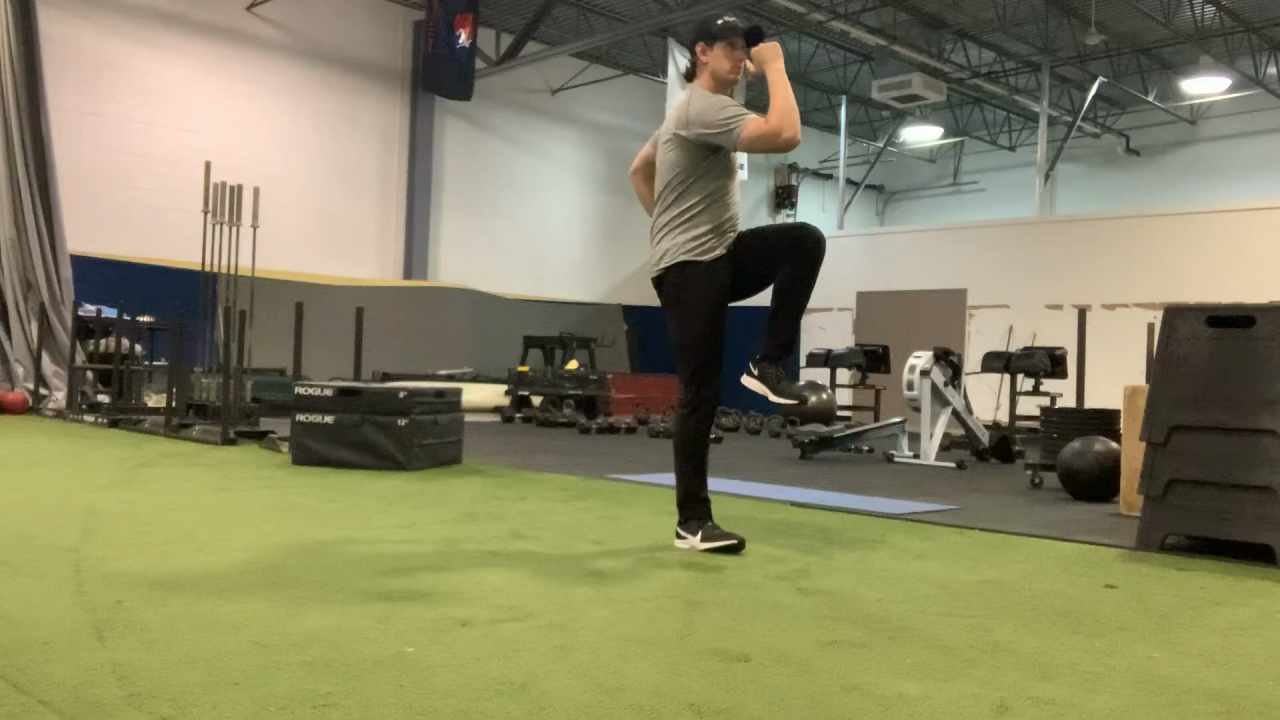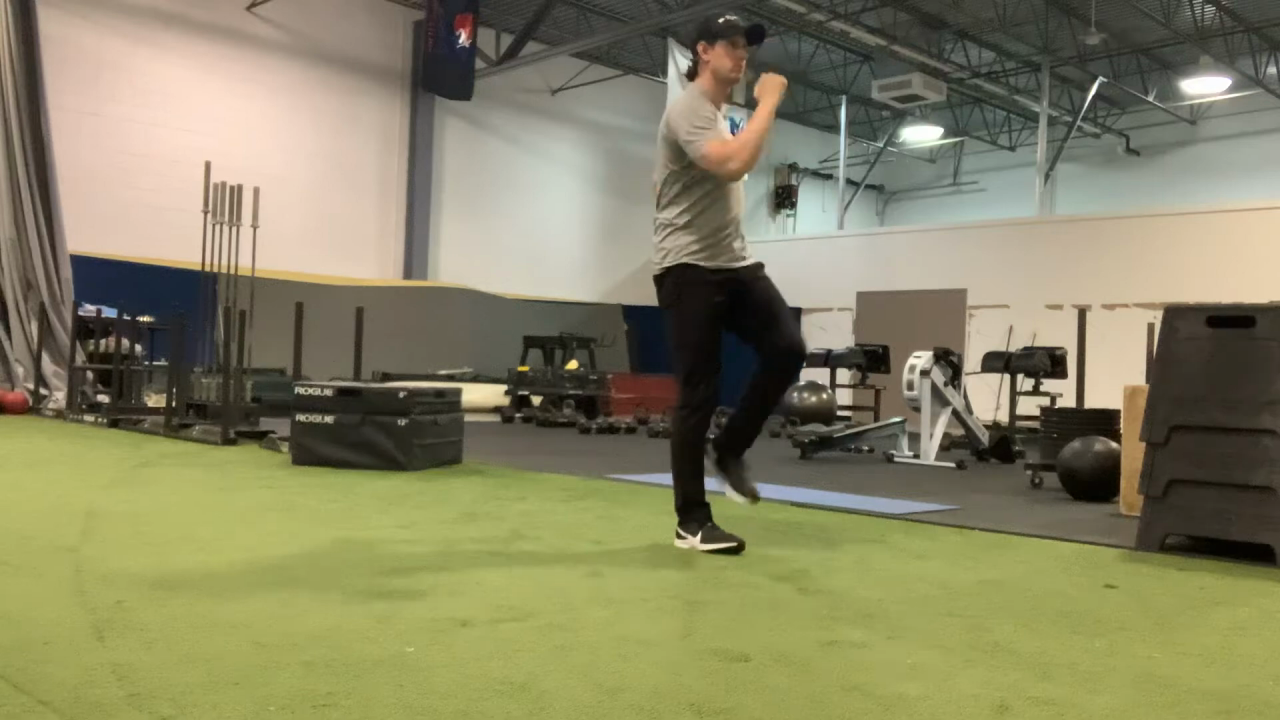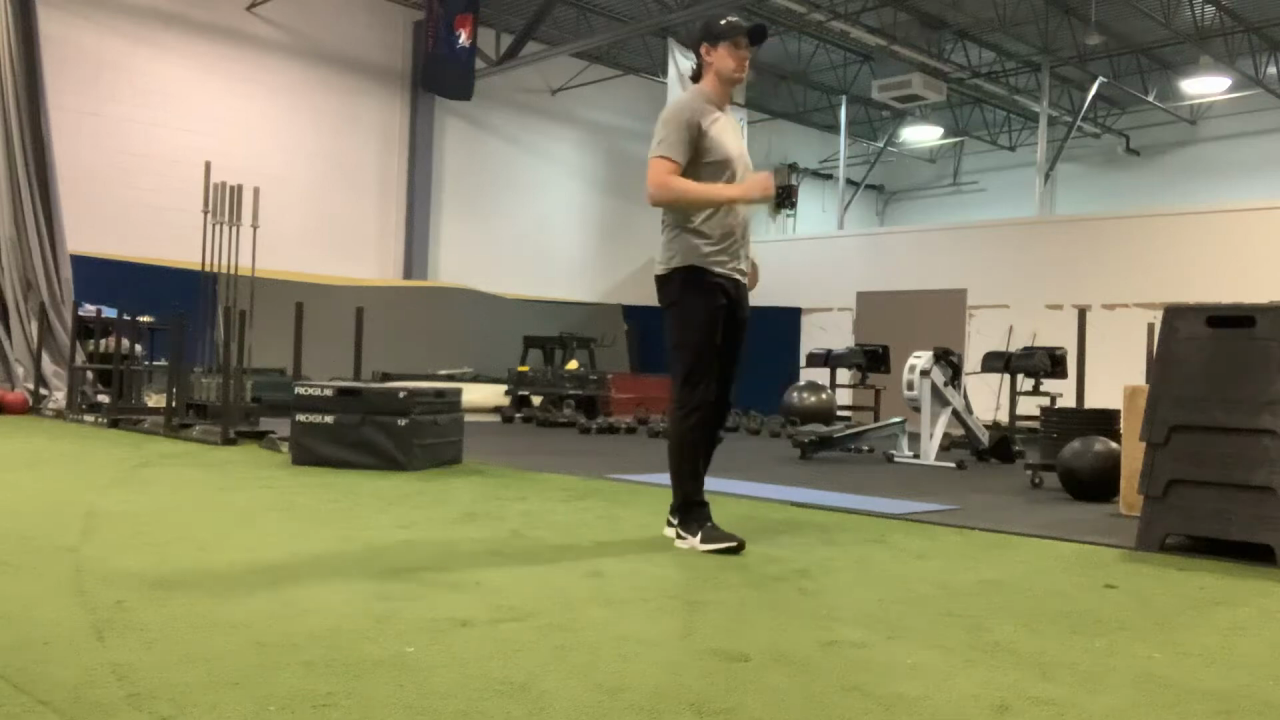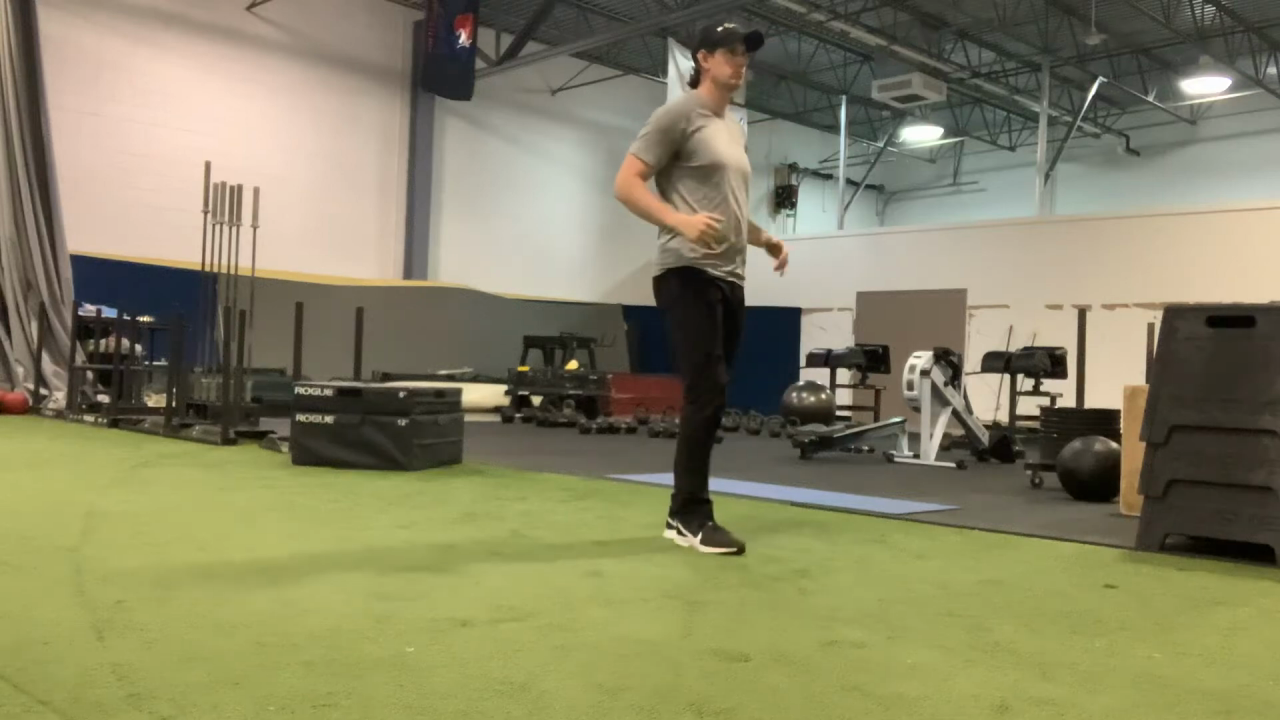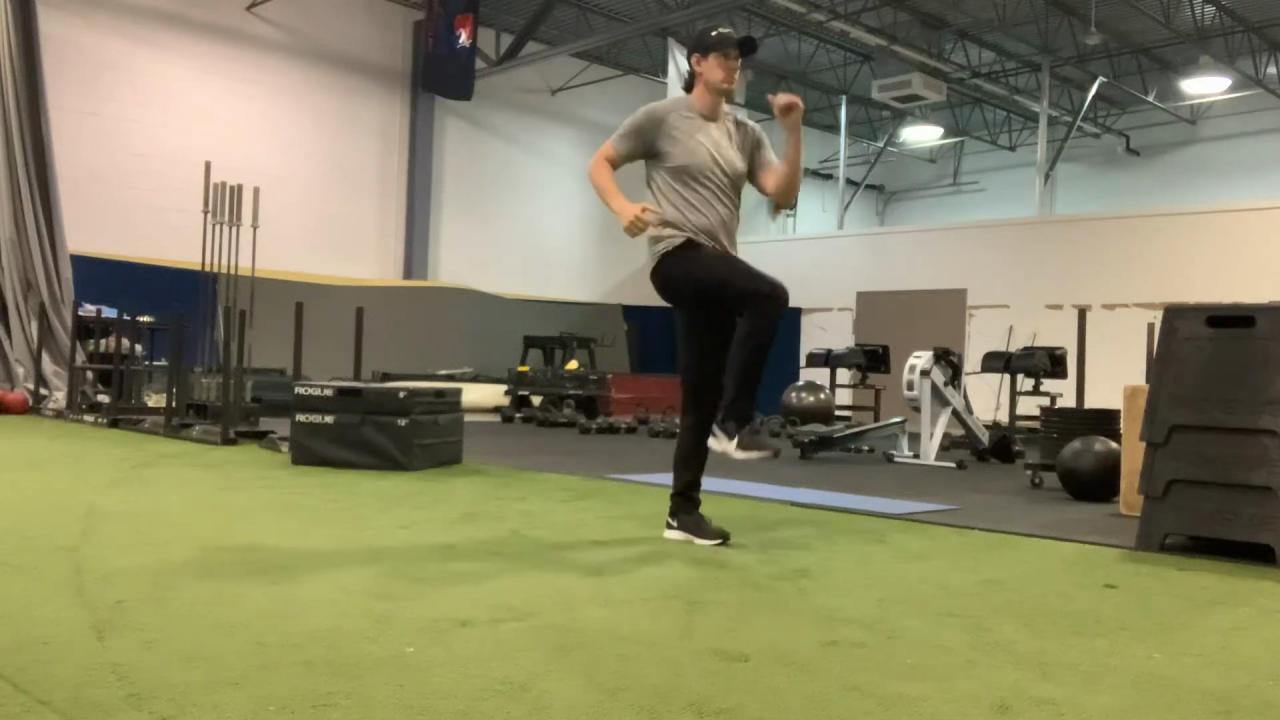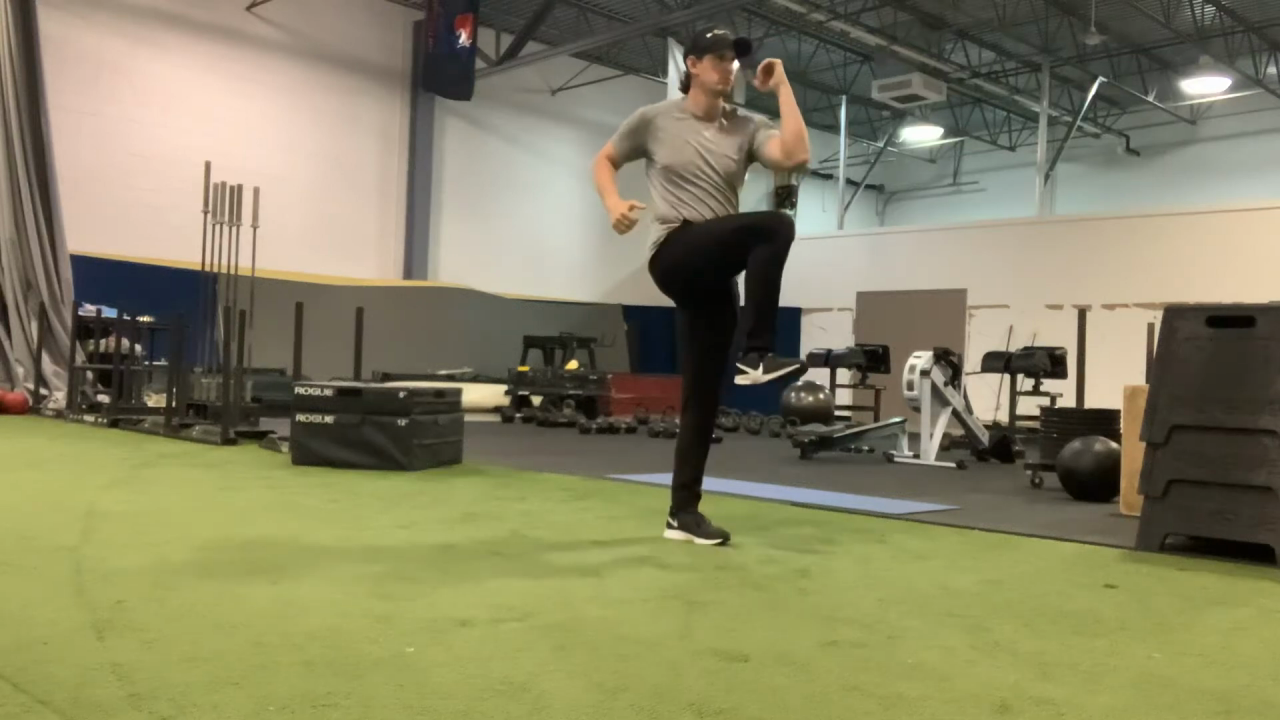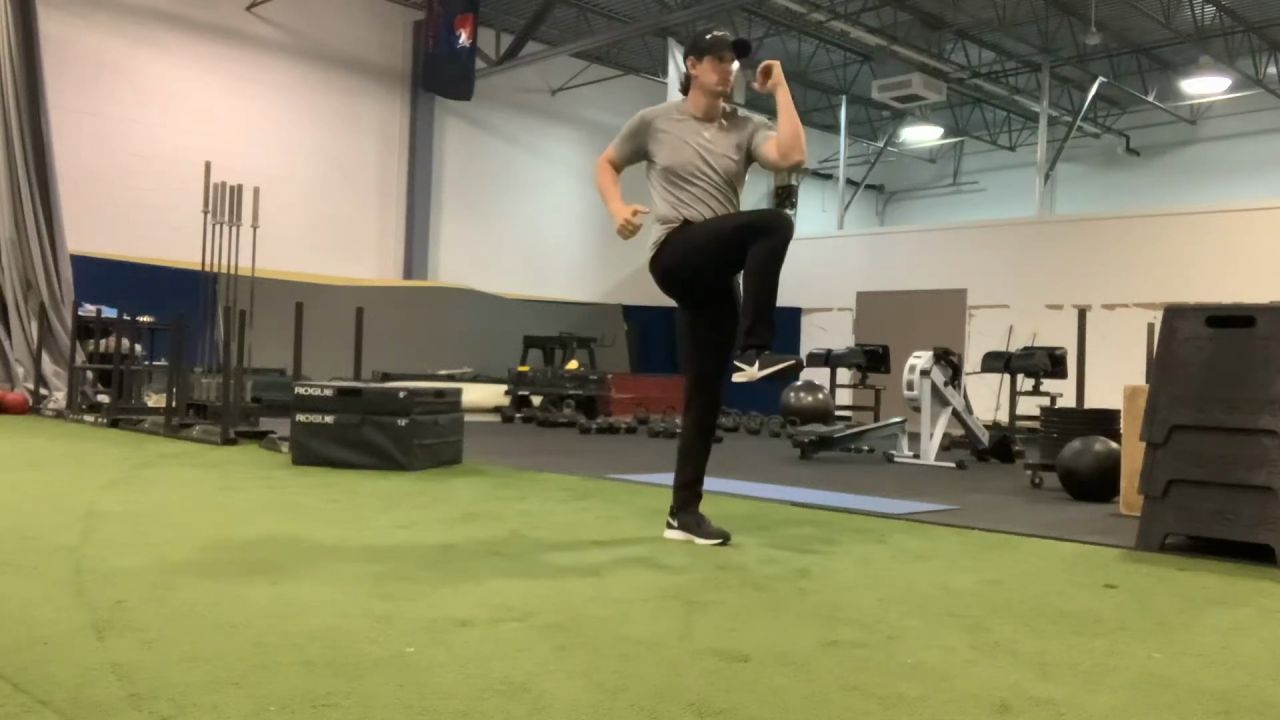
dt=0.3s
person 1, frame 1
left shoulder: (696, 110)
right shoulder: (703, 106)
left elbow: (638, 169)
right elbow: (785, 136)
left wrist: (666, 222)
right wrist: (775, 68)
left hip: (722, 253)
right hip: (689, 267)
left knee: (805, 241)
right knee: (701, 393)
left ankle: (769, 363)
right ankle: (692, 520)
person 1, frame 2
left shoulder: (713, 114)
right shoulder: (690, 109)
right elbow: (732, 164)
right wrist: (769, 102)
left hip: (731, 263)
right hip: (689, 270)
left knee: (788, 348)
right knee: (698, 396)
left ankle: (727, 452)
right ankle: (691, 521)
person 1, frame 3
left shoulder: (728, 122)
right shoulder: (686, 111)
right elbow: (660, 187)
left wrist: (745, 252)
right wrist: (738, 190)
left hip: (730, 277)
right hip: (692, 274)
left knee: (719, 400)
right knee: (694, 398)
left ankle: (683, 509)
right ankle: (691, 519)
person 1, frame 4
left shoulder: (735, 131)
right shoulder: (677, 116)
right elbow: (626, 184)
left wrist: (765, 239)
right wrist: (680, 222)
left hip: (728, 279)
right hip: (688, 274)
left knee: (712, 396)
right knee: (706, 391)
left ankle: (682, 511)
right ankle: (694, 515)
person 1, frame 5
left shoulder: (746, 134)
right shoulder: (661, 117)
left elbow: (783, 194)
right elbow: (600, 162)
left wrist: (793, 131)
right wrist: (621, 206)
left hip: (715, 275)
right hip: (678, 260)
left knee: (703, 396)
right knee: (769, 296)
left ankle: (683, 510)
right ankle: (733, 420)
person 1, frame 6
left shoulder: (746, 127)
right shoulder: (654, 119)
left elbow: (796, 156)
right elbow: (604, 160)
left wrist: (782, 89)
right wrist: (613, 203)
left hip: (717, 273)
right hip: (676, 253)
left knee: (704, 395)
right knee: (776, 227)
left ankle: (683, 510)
right ankle: (757, 356)
person 1, frame 7
left shoulder: (746, 127)
right shoulder: (654, 122)
left elbow: (792, 157)
right elbow: (606, 164)
left wrist: (780, 89)
right wrist: (617, 208)
left hip: (719, 274)
right hip: (677, 256)
left knee: (705, 395)
right knee: (774, 224)
left ankle: (684, 511)
right ankle: (754, 351)
